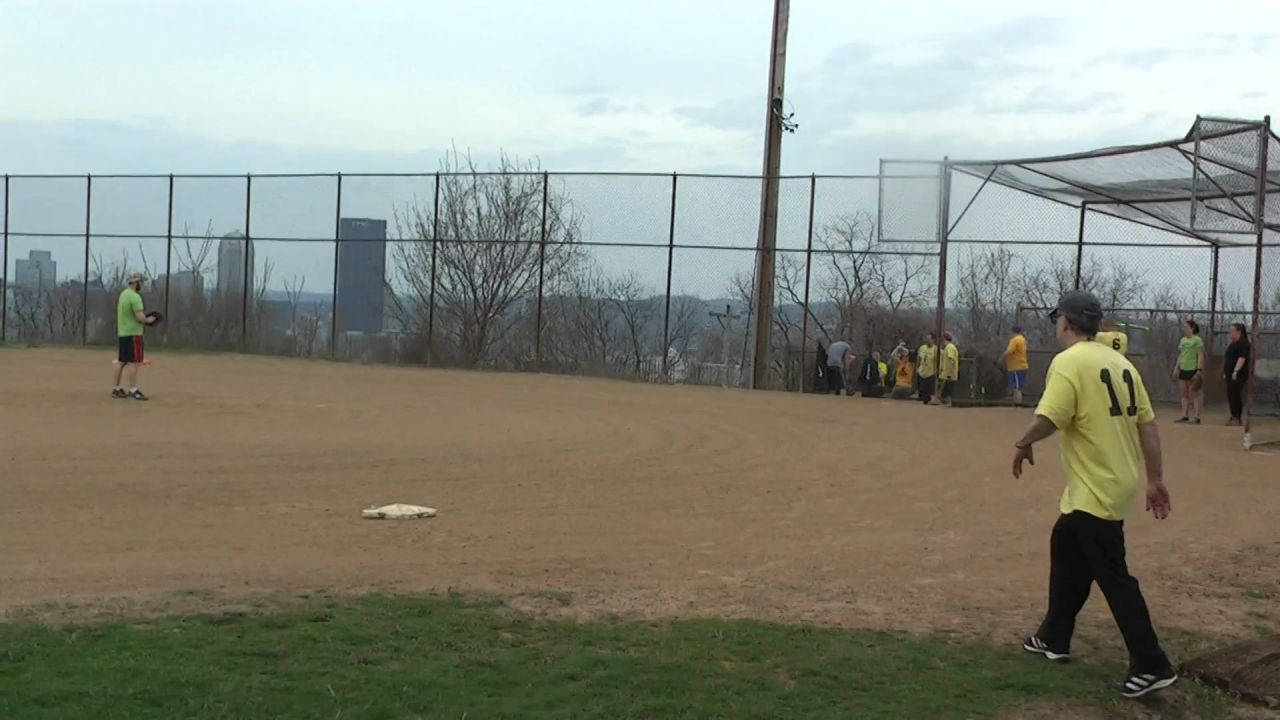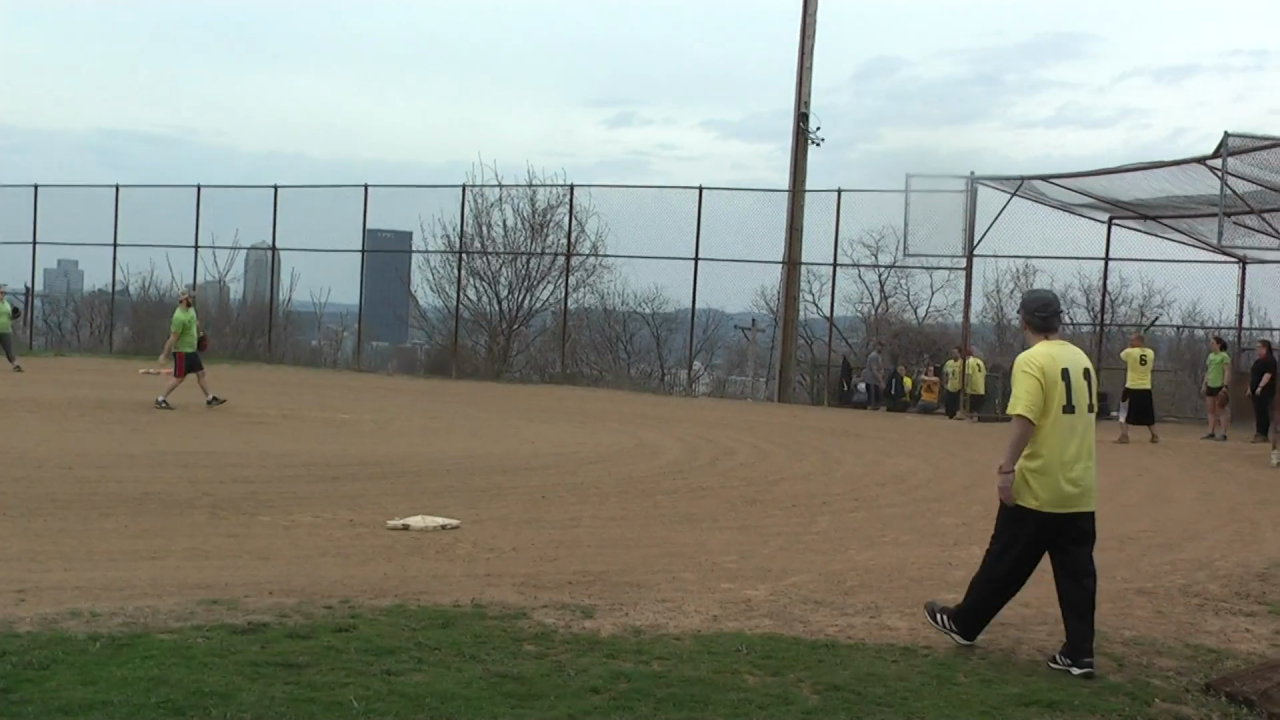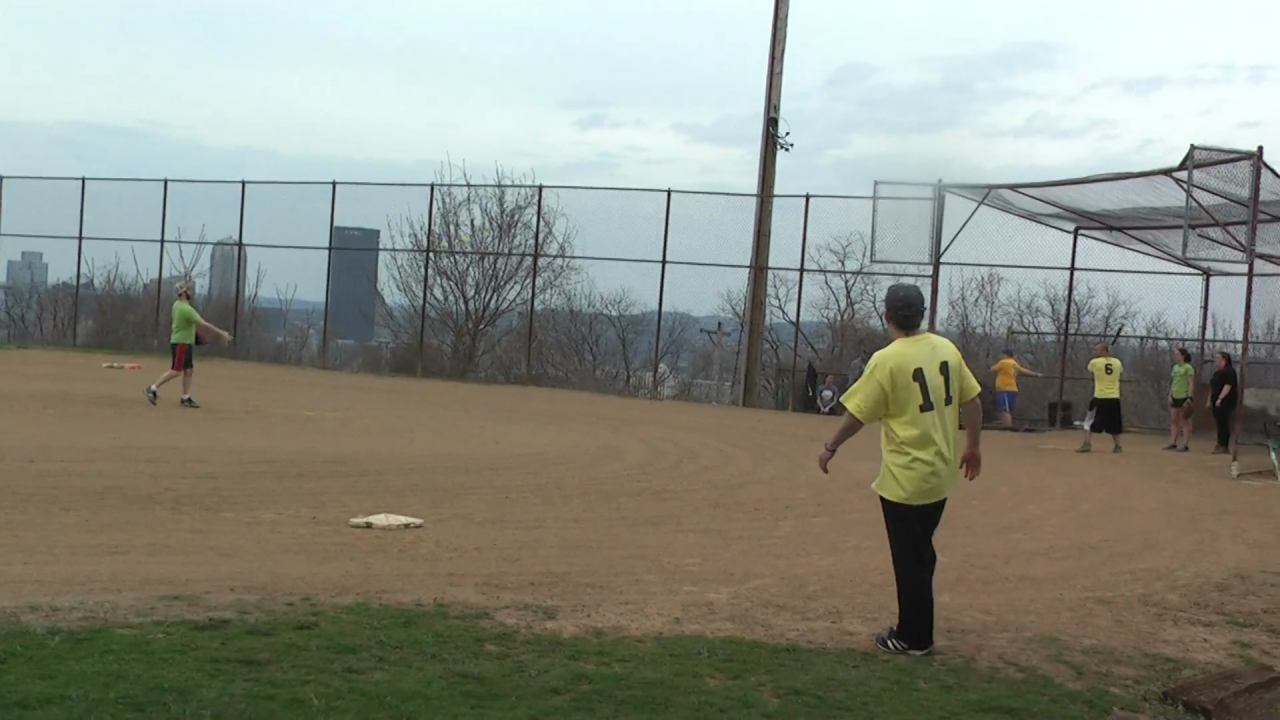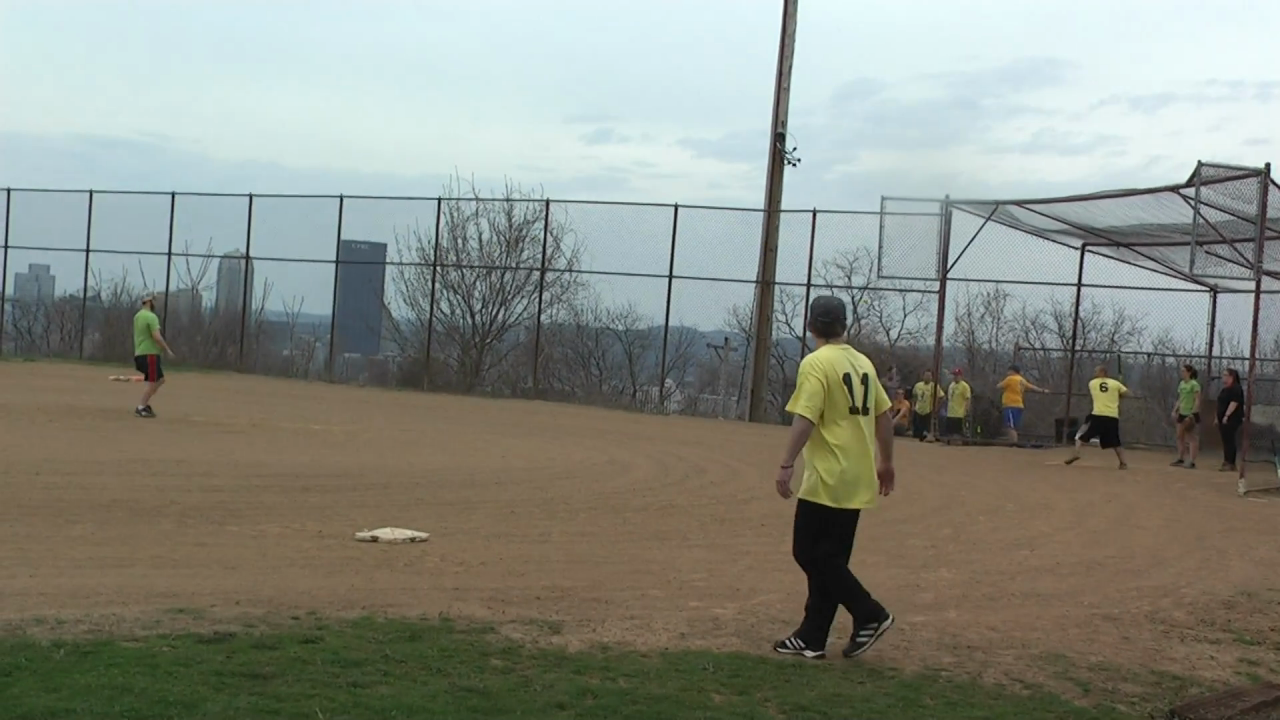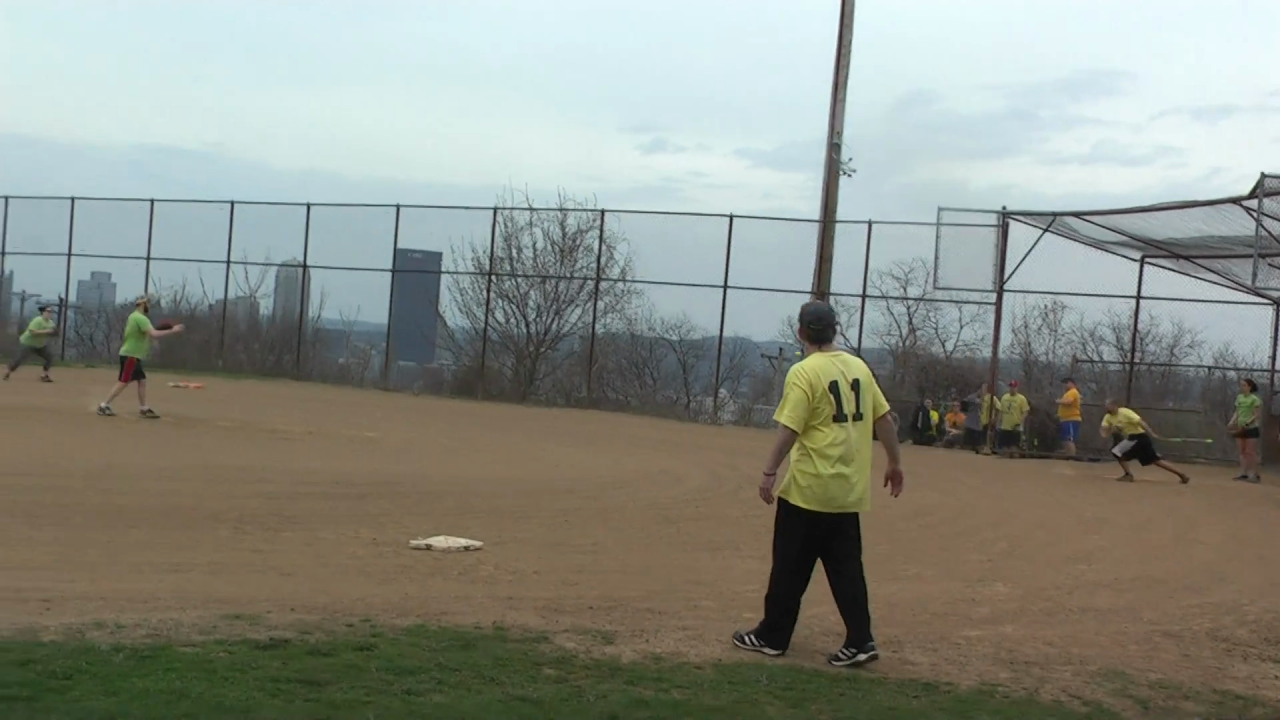
dt=0.7s
person 1, frame 1
left shoulder: (1068, 361)
right shoulder: (1121, 362)
left elbow: (1050, 418)
right elbow: (1146, 424)
left wrist: (1023, 444)
right wrist: (1155, 479)
left hip: (1094, 488)
right hip: (1119, 481)
left knee: (1112, 576)
right knee: (1067, 551)
left ankle: (1151, 664)
right ankle: (1053, 637)
person 1, frame 2
left shoulder: (1031, 361)
right shoulder: (1080, 358)
left elbow: (1024, 420)
left wrist: (1006, 469)
left hip: (1037, 484)
right hip: (1078, 487)
left knee: (1004, 561)
right knee: (1076, 570)
left ankle: (964, 623)
right ankle: (1080, 653)
person 1, frame 3
left shoulder: (886, 360)
right shoulder: (947, 349)
left elbow: (858, 413)
right elbow: (972, 401)
left wrist: (830, 447)
right wrist: (972, 446)
left hip: (905, 476)
right hip: (941, 473)
left knee: (909, 556)
right knee: (921, 550)
left ankle: (913, 635)
right ankle: (920, 628)
person 1, frame 4
left shoulder: (815, 363)
right shoulder: (862, 361)
left elbow: (805, 419)
right elbow: (883, 415)
left wrist: (785, 465)
right wrist: (886, 461)
left hip: (829, 480)
right hip: (857, 479)
left knee: (813, 554)
right knee: (828, 555)
left ankle: (870, 615)
right ankle: (812, 638)
person 1, frame 5
left shoulder: (804, 371)
right shoulder: (858, 366)
left elbow: (789, 429)
right elbow: (883, 419)
left wrist: (769, 472)
right wrist: (894, 463)
left hip: (810, 487)
right hip: (849, 489)
left knee: (790, 565)
right knee: (846, 567)
left ankle: (771, 636)
right ankle: (860, 642)
